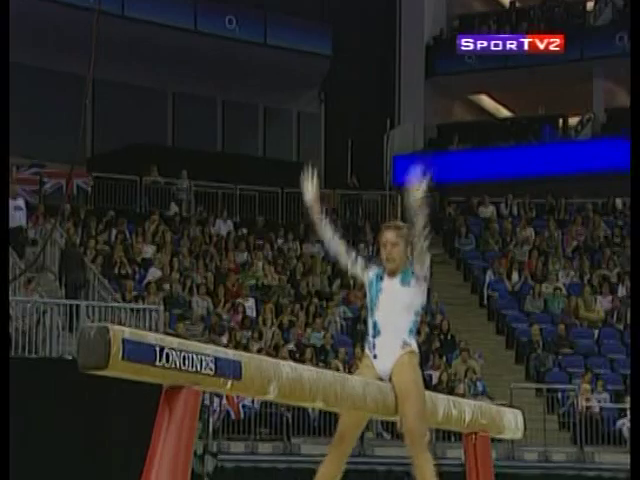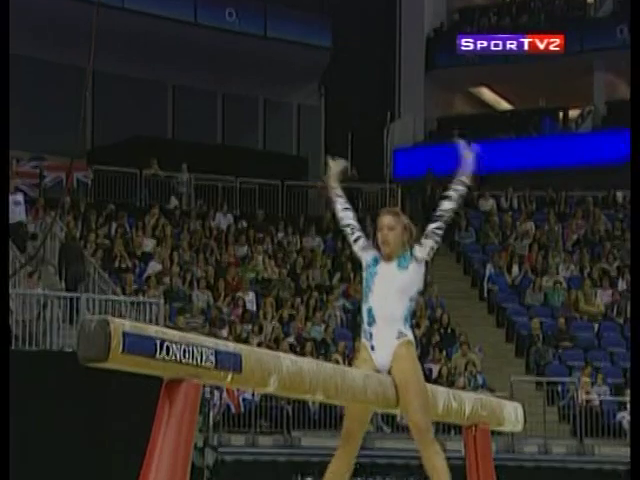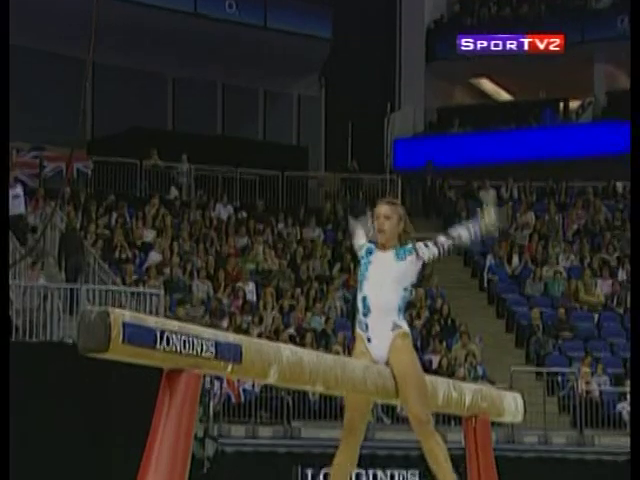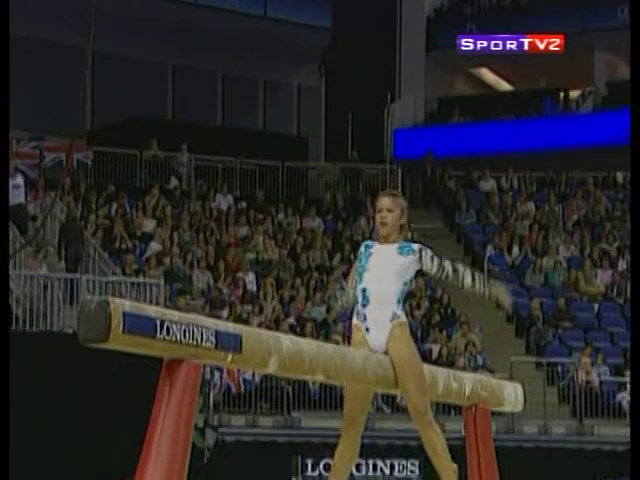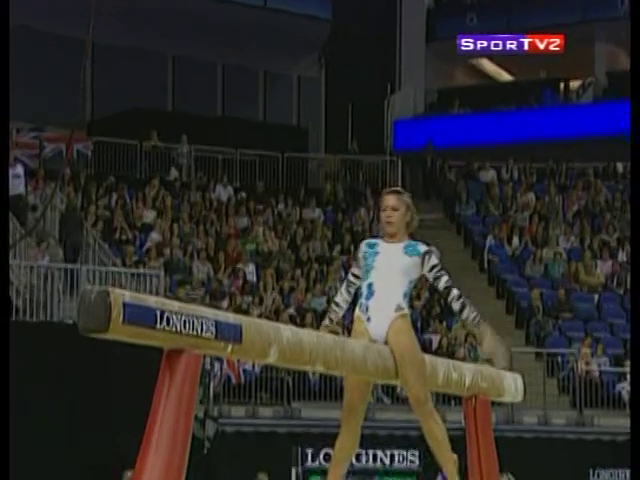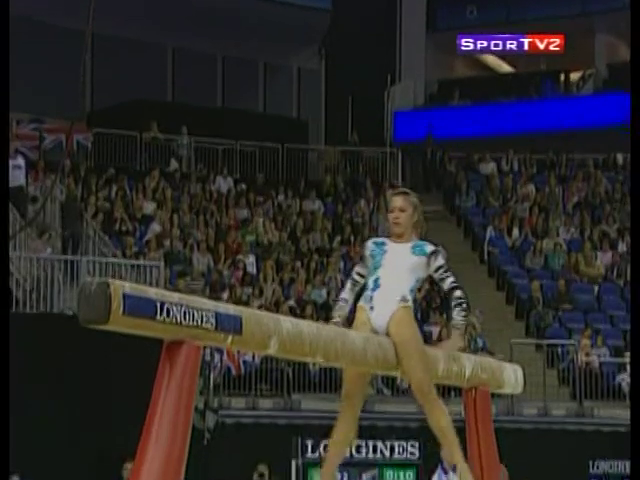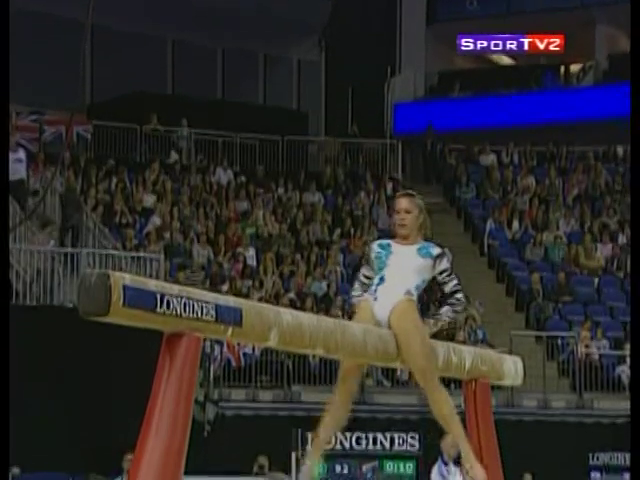
dt=0.1s
person 1, frame 1
left shoulder: (417, 275)
right shoulder: (374, 275)
left elbow: (419, 239)
right elbow: (336, 245)
left wrist: (417, 203)
right wrist: (314, 206)
left hip: (403, 358)
right hip: (373, 359)
left knee: (416, 439)
right knee: (342, 437)
person 1, frame 2
left shoulder: (414, 259)
right shoulder: (369, 259)
left elbow: (441, 216)
right elbow: (348, 221)
left wrist: (465, 173)
right wrist: (334, 184)
left hip: (399, 347)
right hip: (367, 350)
left knee: (422, 431)
right knee: (349, 435)
person 1, frame 3
left shoulder: (412, 252)
right shoulder: (366, 251)
left elbow: (451, 238)
right wrist: (358, 227)
left hip: (396, 339)
right hip: (364, 342)
left knee: (423, 425)
right knee: (352, 431)
person 1, frame 4
left shoulder: (414, 251)
right shoulder: (366, 247)
left hip: (394, 328)
right hip: (361, 331)
left knee: (422, 414)
right knee: (351, 420)
person 1, frame 5
left shoulder: (421, 252)
right shoulder: (367, 247)
left elbow: (450, 290)
right elbow: (348, 287)
left wrist: (483, 330)
right wrist: (329, 321)
left hip: (396, 320)
right hip: (363, 324)
left knee: (422, 405)
right knee: (352, 410)
person 1, frame 6
left shoulder: (428, 251)
right shoulder: (374, 246)
left elbow: (455, 292)
right elbow: (352, 284)
left wrist: (457, 331)
right wrist: (336, 321)
left hip: (398, 312)
right hip: (365, 314)
left knee: (426, 395)
right knee: (350, 400)
person 1, frame 7
left shoulder: (433, 252)
right shoulder: (379, 248)
left elbow: (456, 296)
right elbow: (360, 285)
right wrist: (357, 311)
left hip: (403, 307)
right hip: (371, 307)
left knee: (428, 382)
right knee: (346, 381)
left ankle: (468, 456)
